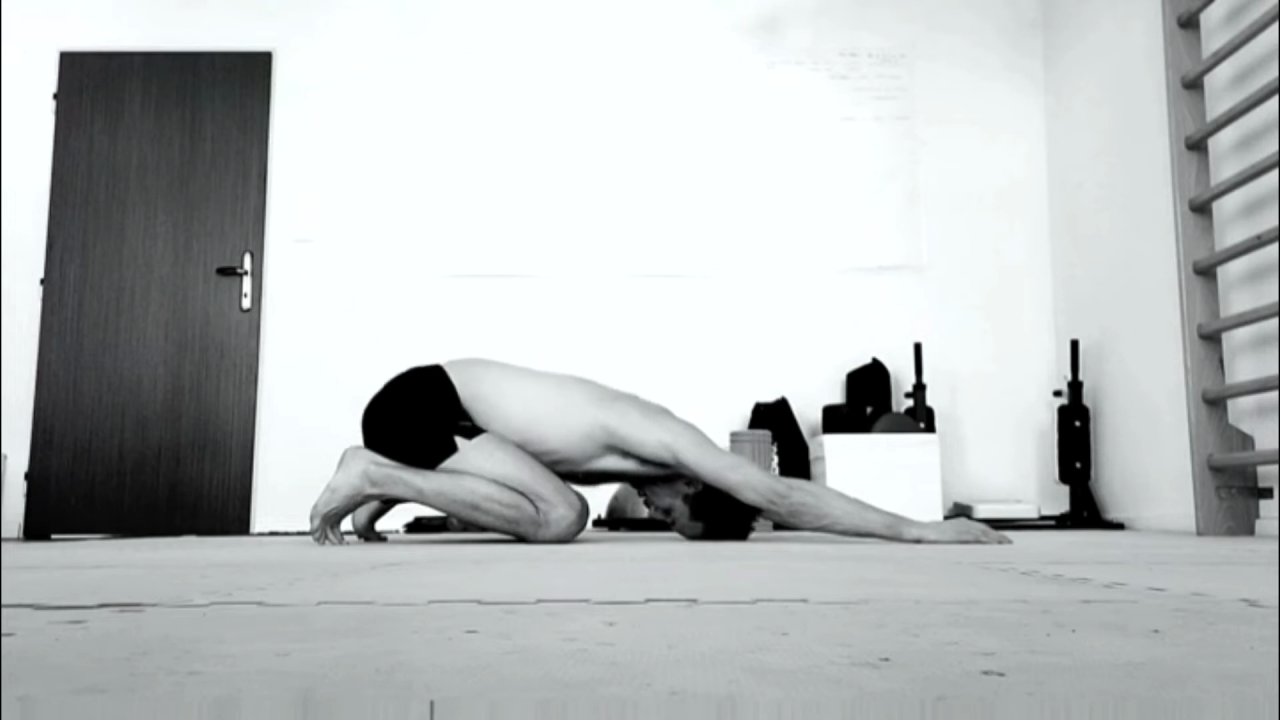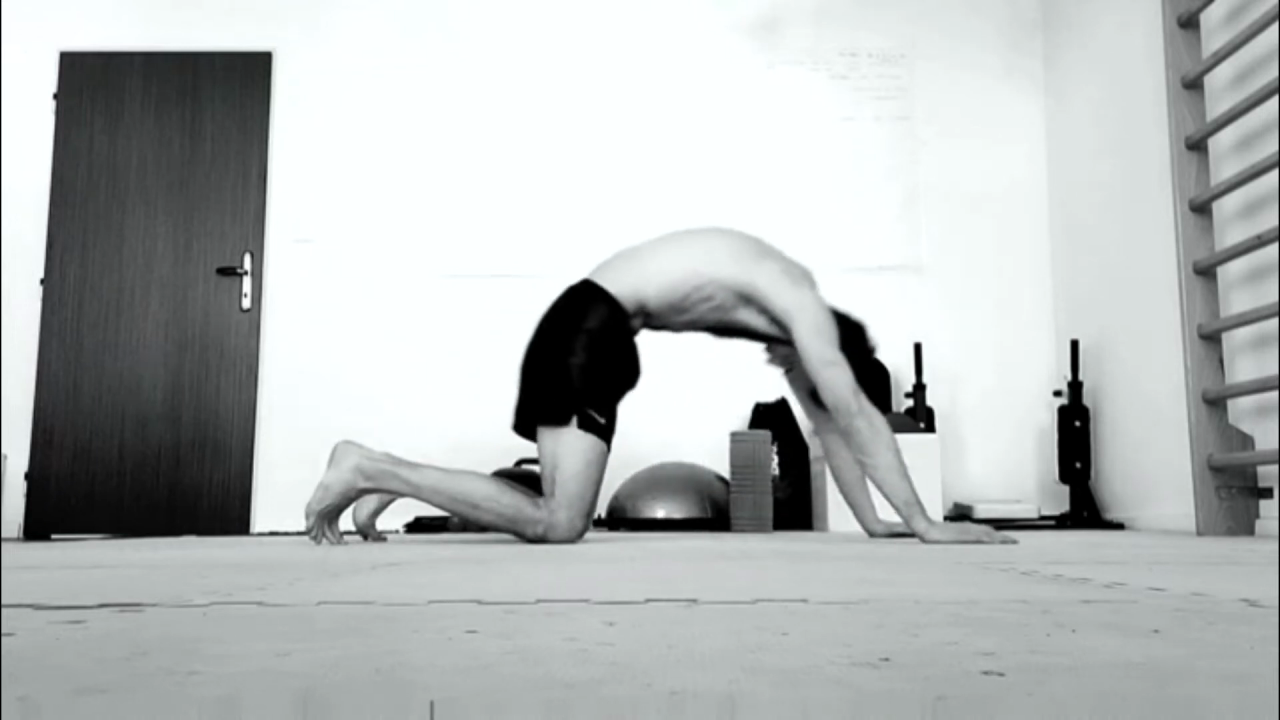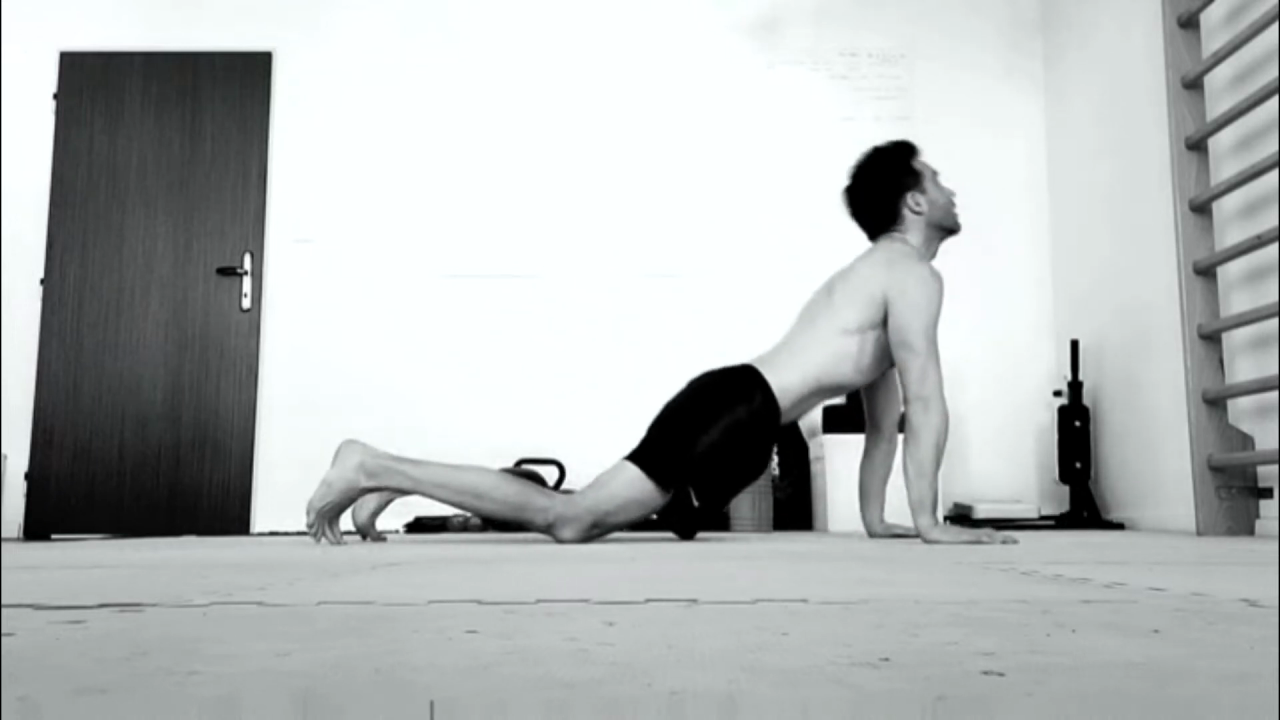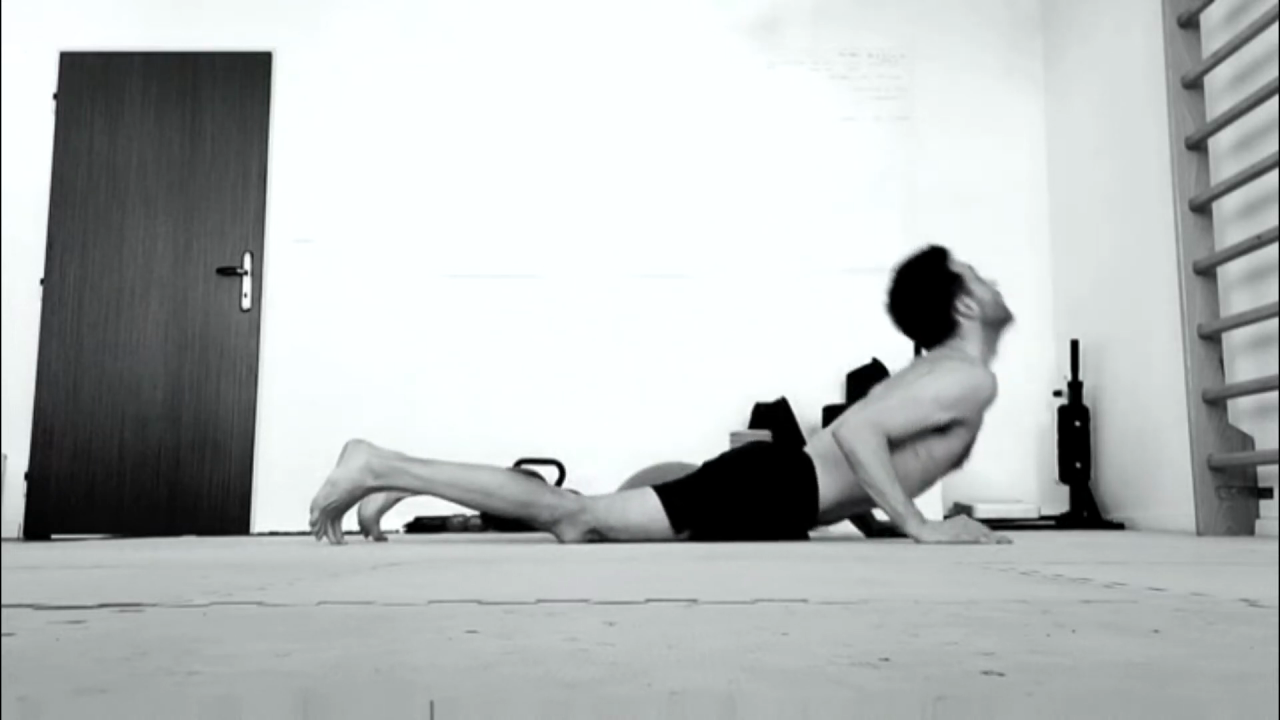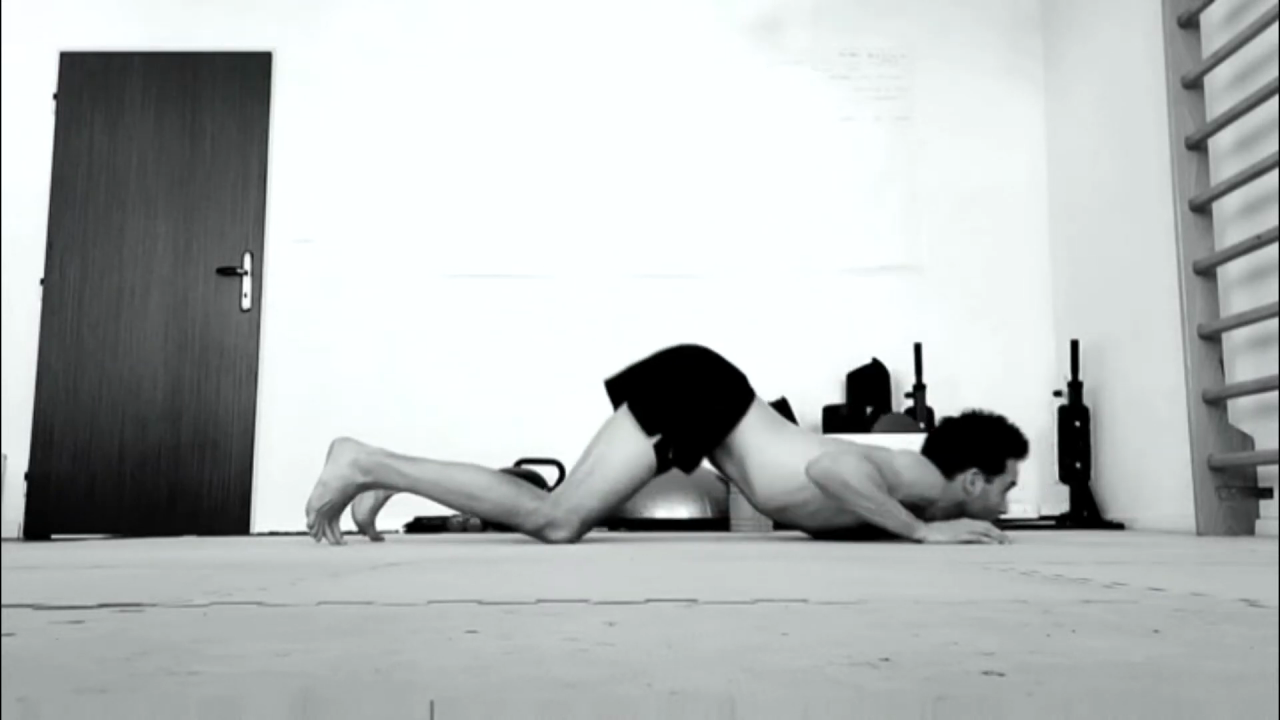
dt=1s
person 1, frame 1
left shoulder: (647, 438)
right shoulder: (660, 442)
left elbow: (778, 495)
right elbow: (781, 497)
left wrist: (905, 528)
right wrist: (916, 530)
left hip: (435, 402)
right hip: (418, 406)
left knee: (553, 508)
right knee: (557, 518)
left ankle: (386, 483)
right ankle: (377, 478)
person 1, frame 2
left shoulder: (789, 302)
right shoulder: (800, 301)
left elbow: (828, 424)
right elbow: (855, 415)
left wrist: (872, 523)
right wrist: (921, 523)
left hip: (591, 329)
right hip: (590, 329)
left knee: (554, 509)
right knee: (558, 525)
left ankle: (380, 476)
right ankle: (370, 471)
person 1, frame 3
left shoulder: (879, 273)
right shoulder: (913, 275)
left elbow: (883, 412)
right elbow: (926, 404)
left wrist: (875, 519)
right wrist: (928, 523)
left hip: (726, 403)
right hip: (737, 413)
left knee: (567, 509)
right knee: (569, 519)
left ankle: (382, 476)
right ankle: (375, 471)
person 1, frame 4
left shoulder: (929, 369)
right shoulder: (972, 378)
right elbow: (854, 433)
left wrist: (883, 519)
right wrist: (917, 525)
left hip: (772, 474)
right hip: (772, 489)
left knee: (575, 510)
right knee: (576, 518)
left ankle: (388, 476)
right ankle: (381, 470)
person 1, frame 5
left shoulder: (903, 480)
right shoulder: (920, 484)
left elbow: (828, 470)
right elbow: (828, 466)
left wrist: (914, 524)
right wrist: (923, 532)
left hip: (703, 394)
right hip: (696, 388)
left knee: (553, 511)
right knee: (556, 521)
left ankle: (376, 470)
right ankle: (368, 465)
